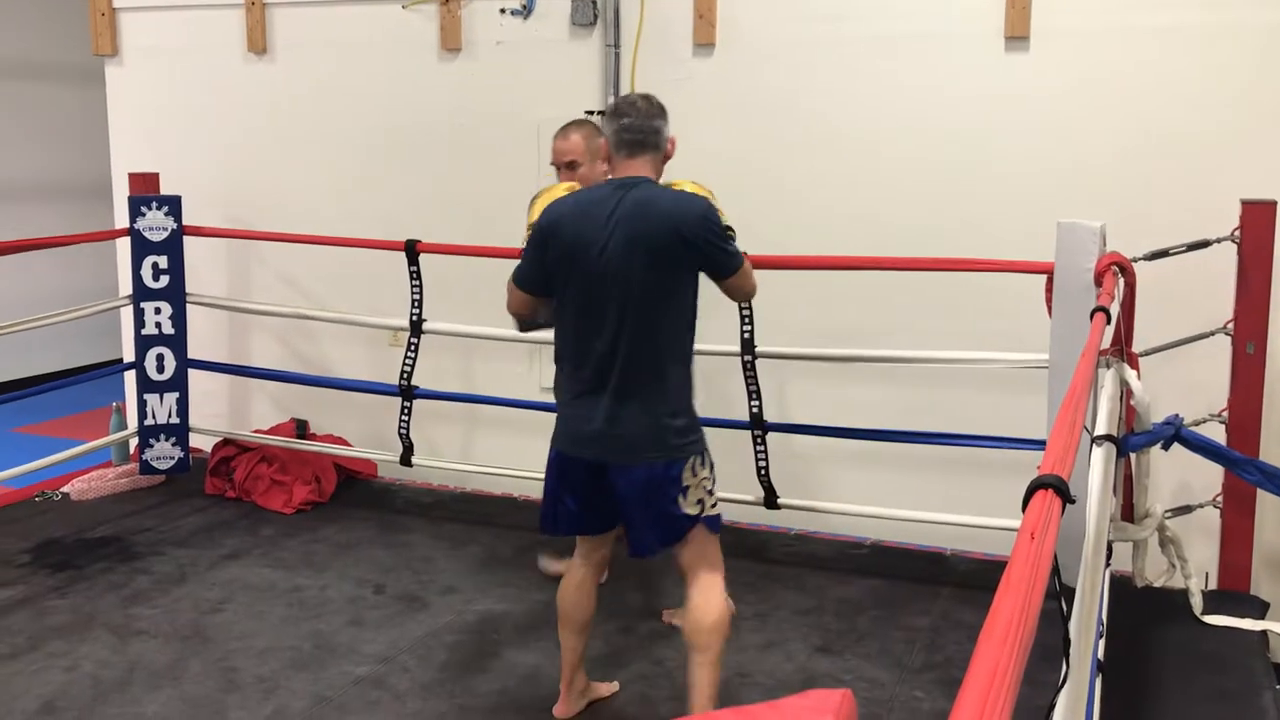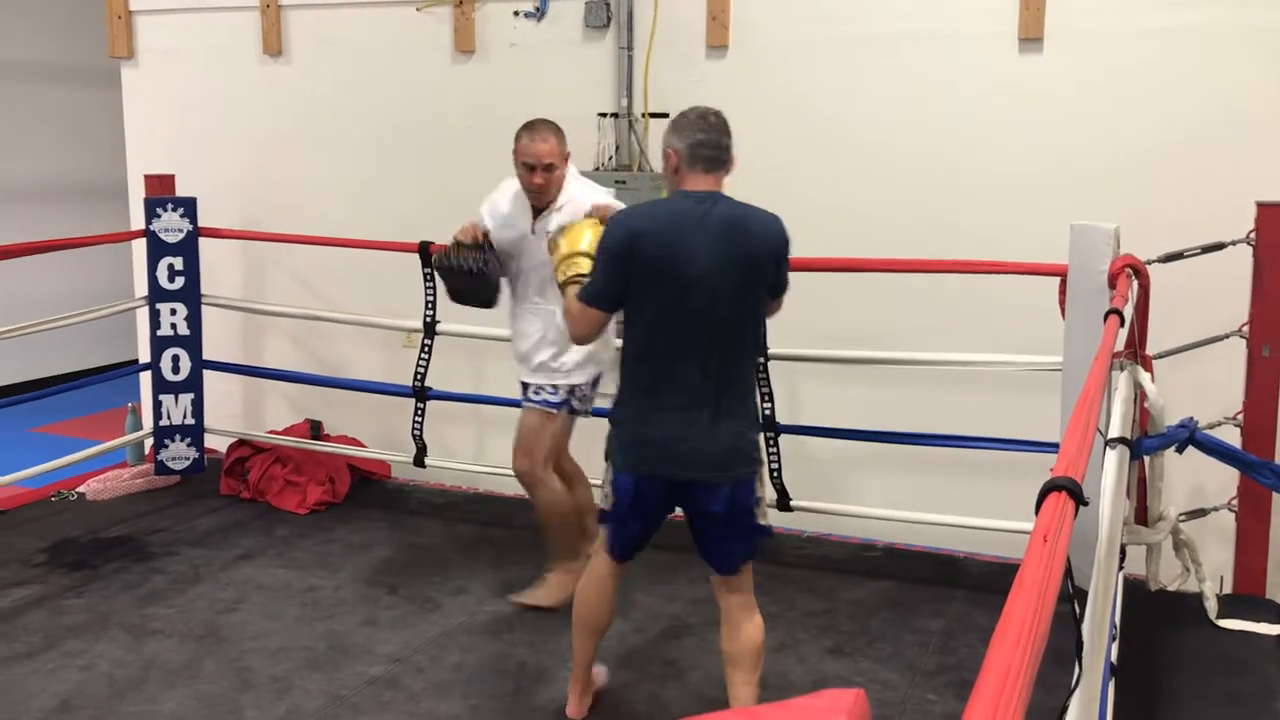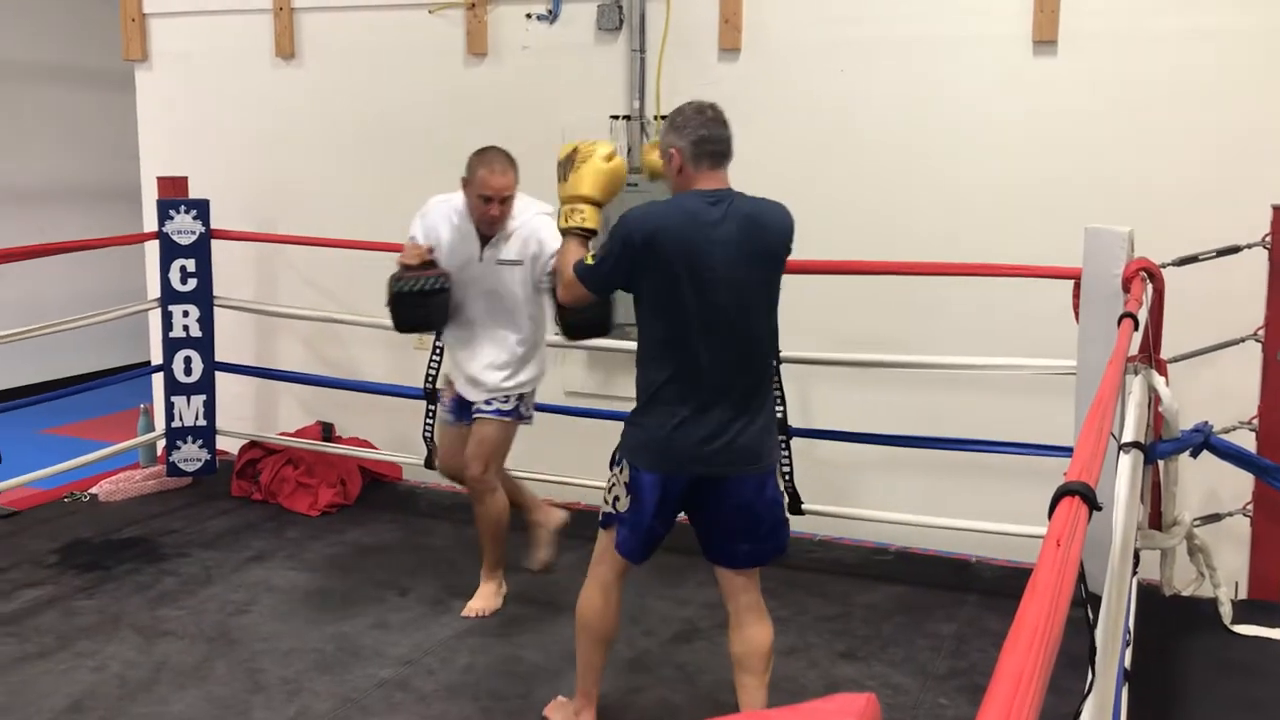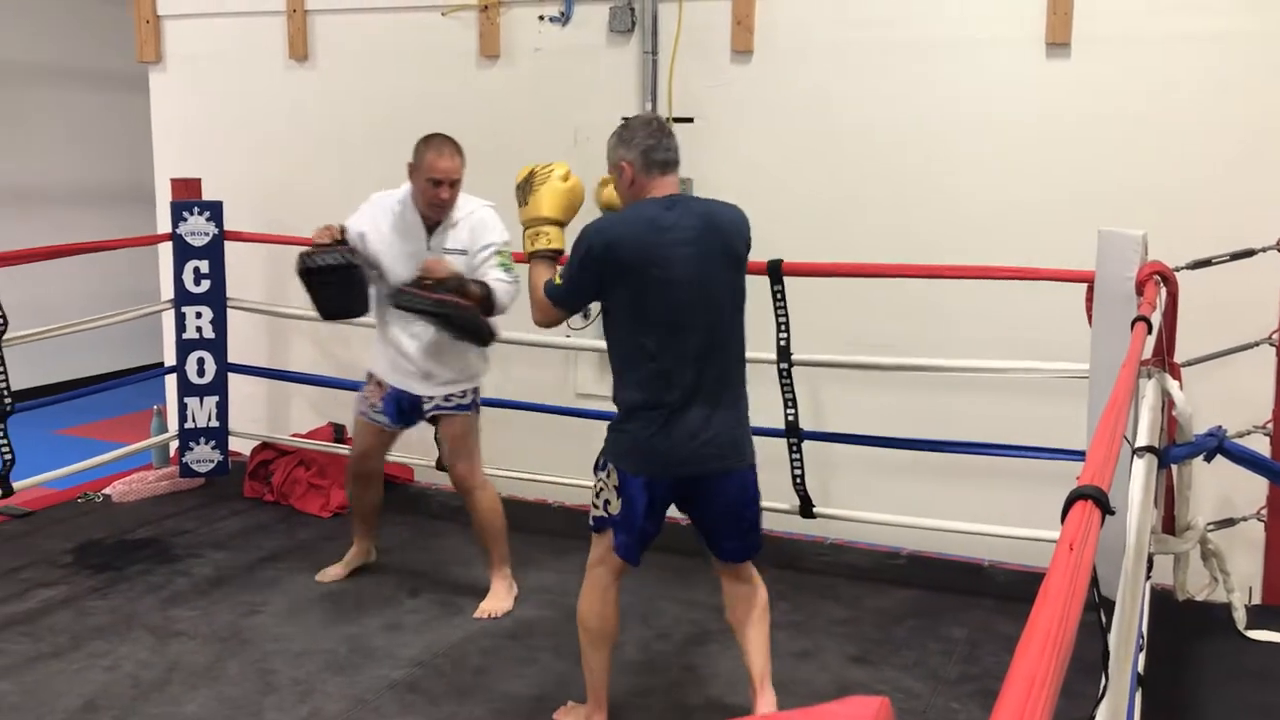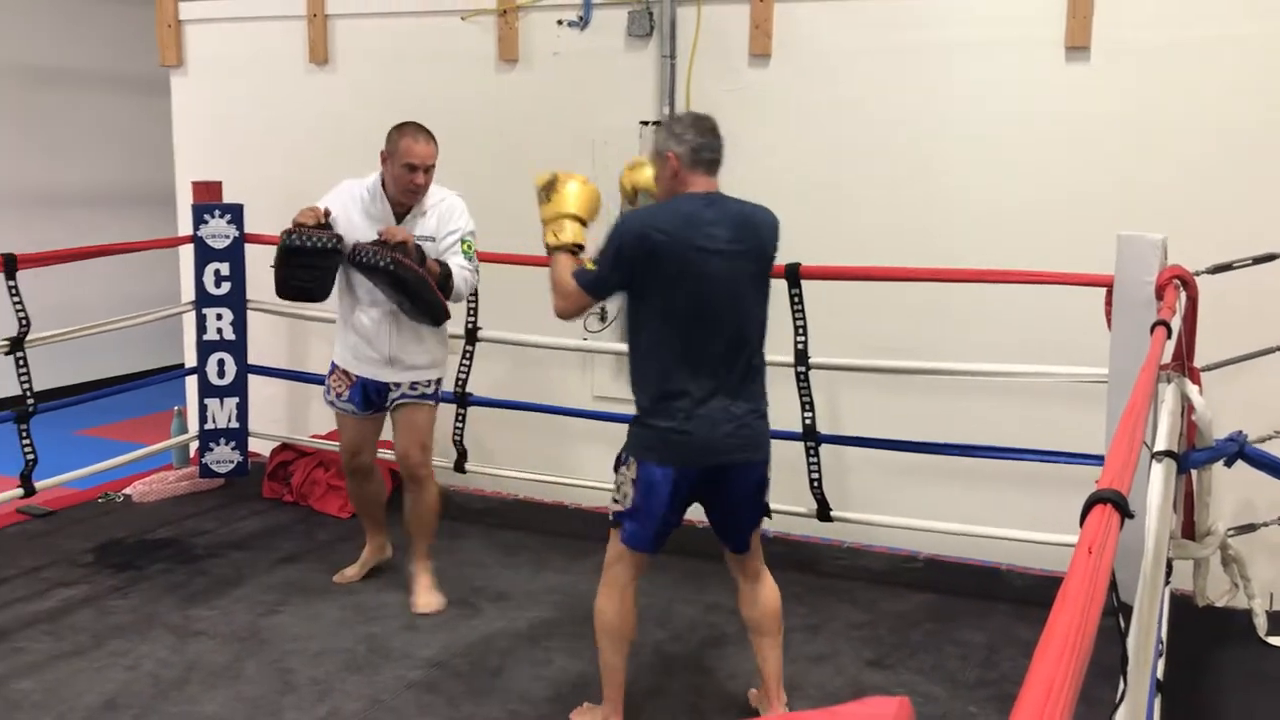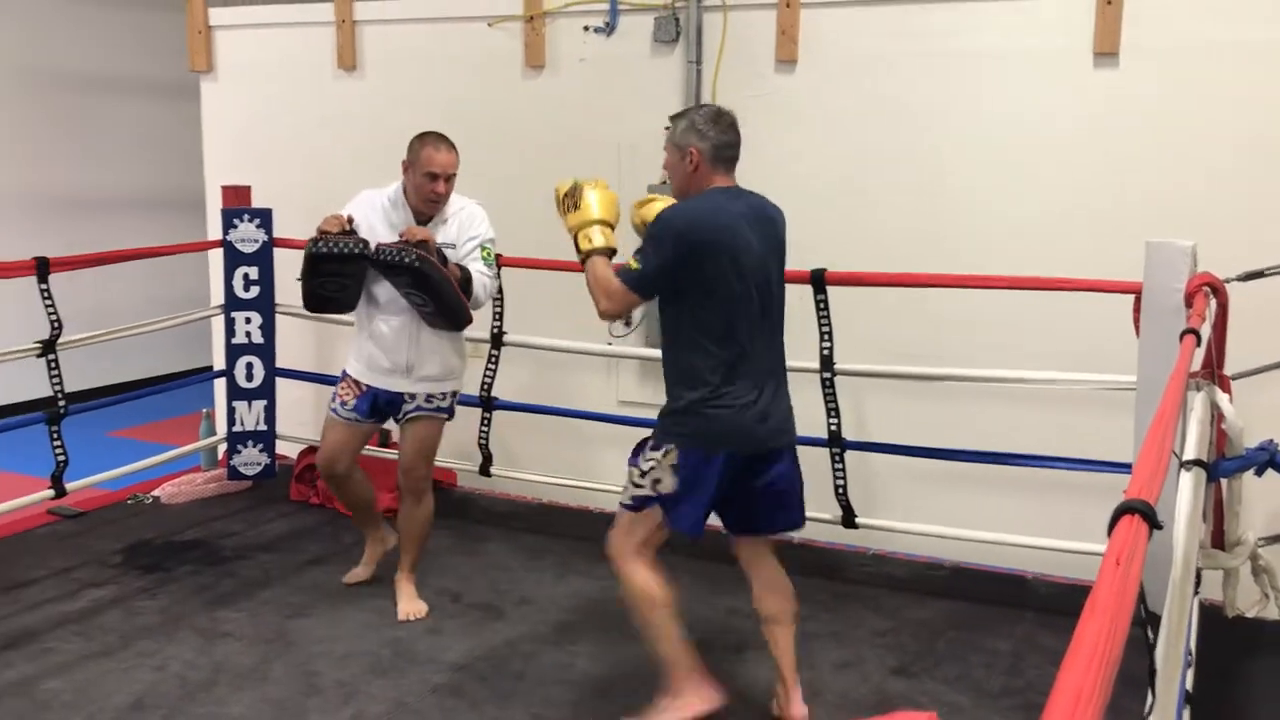
dt=0.3s
person 1, frame 1
left shoulder: (562, 215)
right shoulder: (690, 213)
left elbow: (519, 307)
right elbow: (744, 289)
left hip: (582, 428)
right hip: (659, 433)
left knee: (590, 554)
right knee: (703, 568)
person 1, frame 2
left shoulder: (632, 227)
right shoulder: (766, 231)
left elbow: (581, 328)
left wrist: (573, 267)
left hip: (642, 443)
right hip: (728, 448)
left knee: (607, 561)
right knee: (737, 593)
person 1, frame 3
left shoulder: (646, 226)
right shoulder: (774, 223)
left elbow: (571, 291)
left wrist: (578, 209)
right wrist: (681, 186)
left hip: (659, 442)
right hip: (744, 447)
left knee: (608, 568)
right knee: (744, 595)
person 1, frame 4
left shoulder: (607, 237)
right shoulder: (732, 224)
left elbow: (545, 311)
left wrist: (540, 231)
left hip: (643, 445)
right hip: (723, 442)
left knee: (603, 569)
right knee: (738, 574)
person 1, frame 5
left shoulder: (641, 227)
right shoulder: (762, 225)
left elbow: (569, 303)
left wrist: (562, 228)
left hip: (667, 437)
right hip: (744, 435)
left knee: (620, 566)
right knee: (749, 565)
person 1, frame 6
left shoulder: (679, 223)
right shoulder: (769, 217)
left elbow: (612, 303)
left wrist: (591, 233)
left hip: (703, 426)
right hip: (769, 423)
left knee: (629, 548)
right knee: (757, 555)
person 2, frame 1
left shoulder: (628, 204)
right shoulder: (588, 206)
right wrist: (548, 281)
left hip: (638, 368)
right hip: (622, 364)
left knee: (644, 487)
right knee: (594, 464)
left ankle: (707, 592)
right ankle: (595, 560)
person 2, frame 2
left shoulder: (592, 204)
right shoulder: (504, 199)
right wrist: (467, 241)
left hip: (570, 360)
right hip: (539, 356)
left knee: (530, 466)
right knee: (551, 460)
left ankle: (563, 566)
right ankle: (589, 550)
person 2, frame 3
left shoulder: (537, 226)
right shoulder: (438, 214)
right wrist: (410, 261)
left hip: (509, 373)
right hip: (463, 364)
left knee: (482, 474)
right knee: (454, 463)
left ankle: (495, 577)
right ankle: (542, 516)
person 2, frame 4
left shoulder: (480, 220)
right shoulder: (380, 211)
left elbow: (500, 295)
left wrist: (459, 282)
right wrist: (330, 243)
left hip: (451, 373)
right hip: (392, 366)
left knee: (466, 477)
right knee: (361, 463)
left ankle: (501, 577)
right ankle: (362, 548)
person 2, frame 5
left shoulder: (449, 209)
right shoulder: (348, 197)
left elbow: (461, 283)
left wrist: (416, 255)
right wrist: (305, 229)
left hip: (417, 362)
right hip: (357, 357)
left knee: (415, 467)
right knee: (355, 460)
left ankle: (421, 569)
right ankle: (376, 544)
person 2, frame 6
left shoulder: (470, 219)
right shoulder: (368, 207)
left elbow: (480, 291)
left wrist: (437, 257)
right wrist: (328, 239)
left hip: (431, 374)
right hip: (368, 366)
left knee: (414, 478)
right knee: (332, 463)
left ankle: (405, 578)
right ankle: (377, 536)
